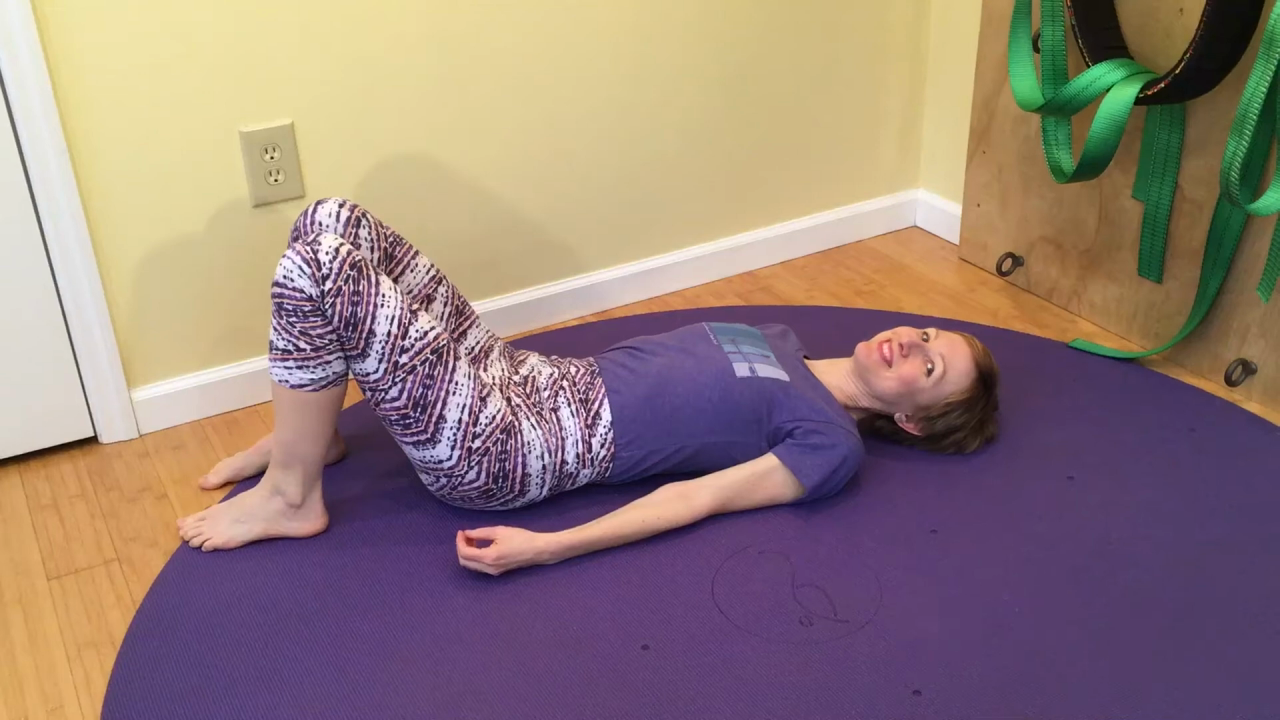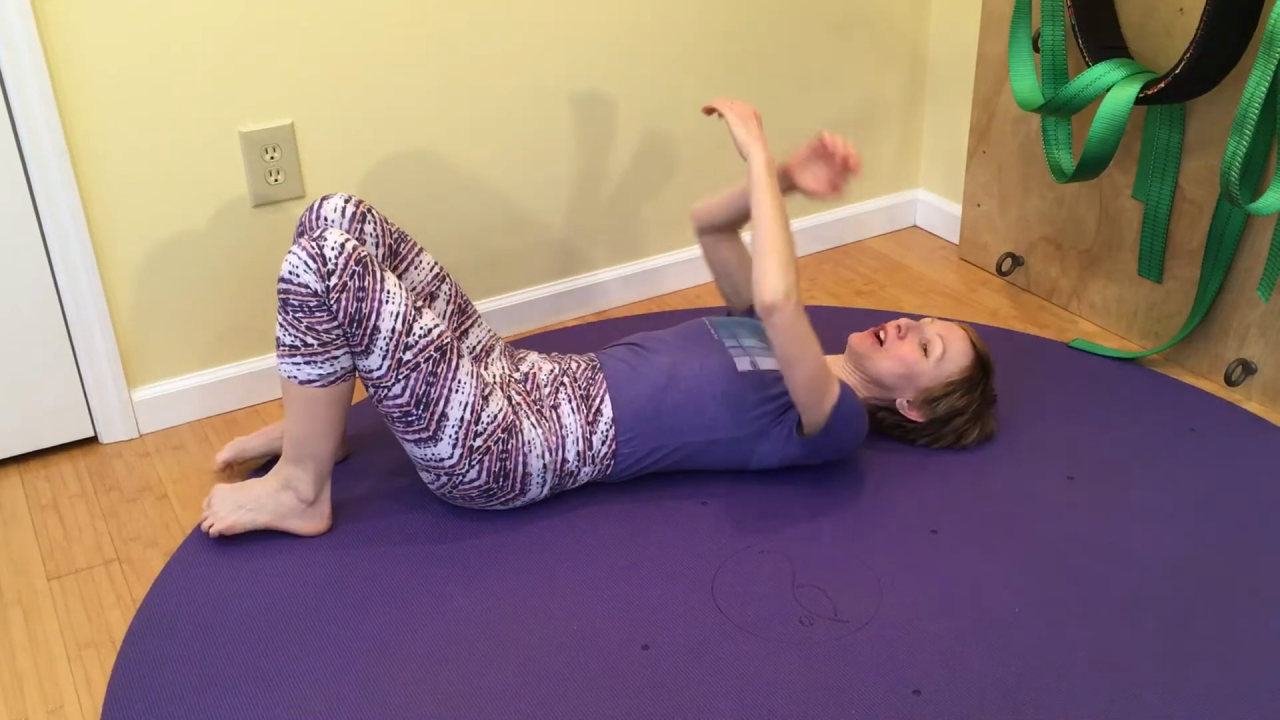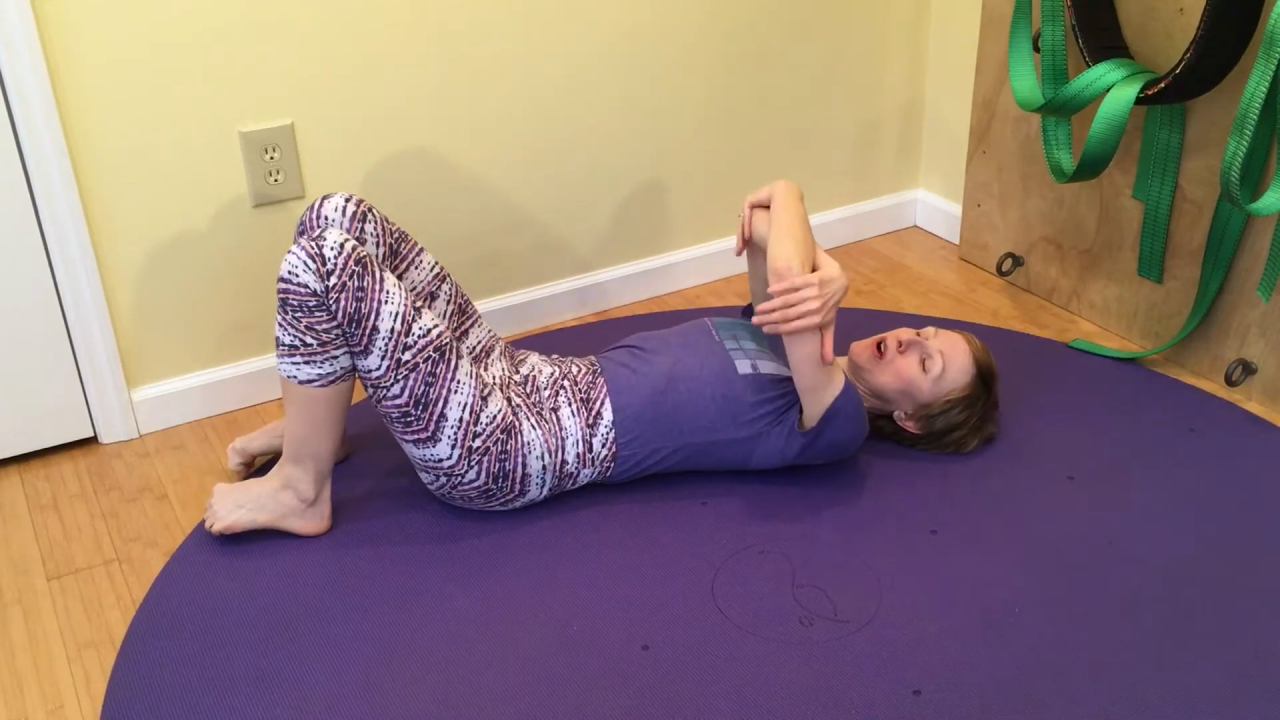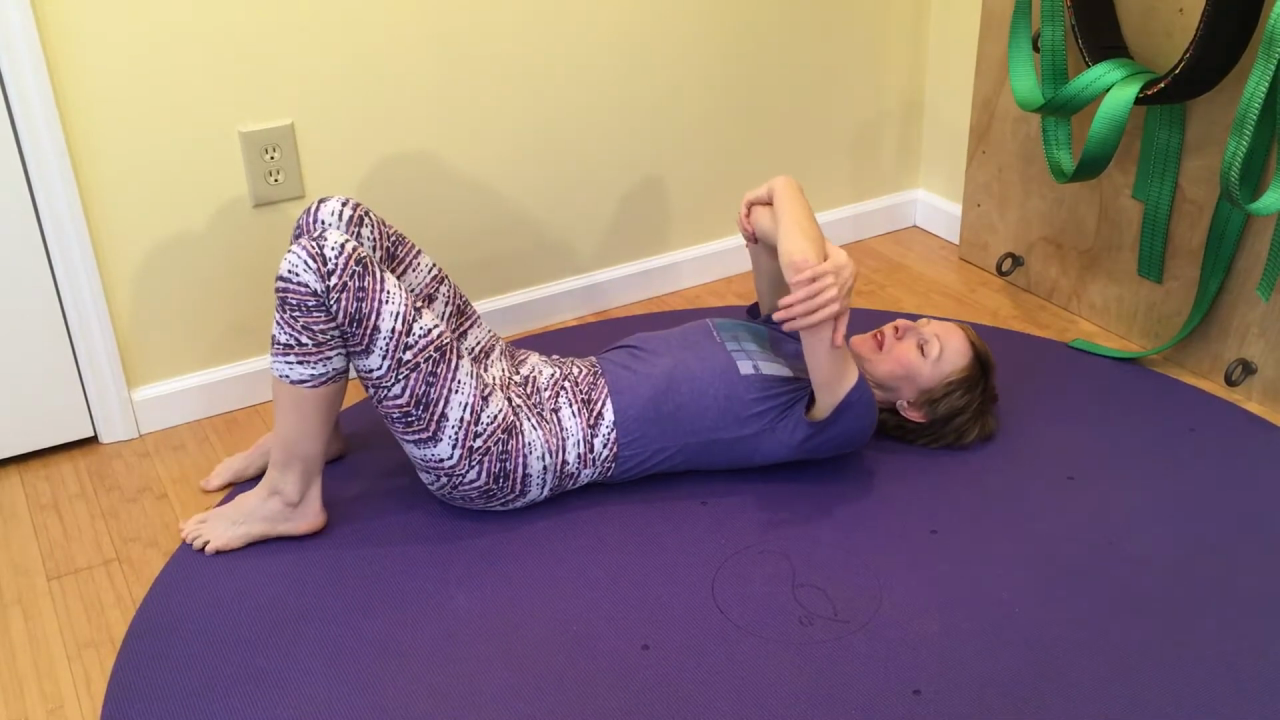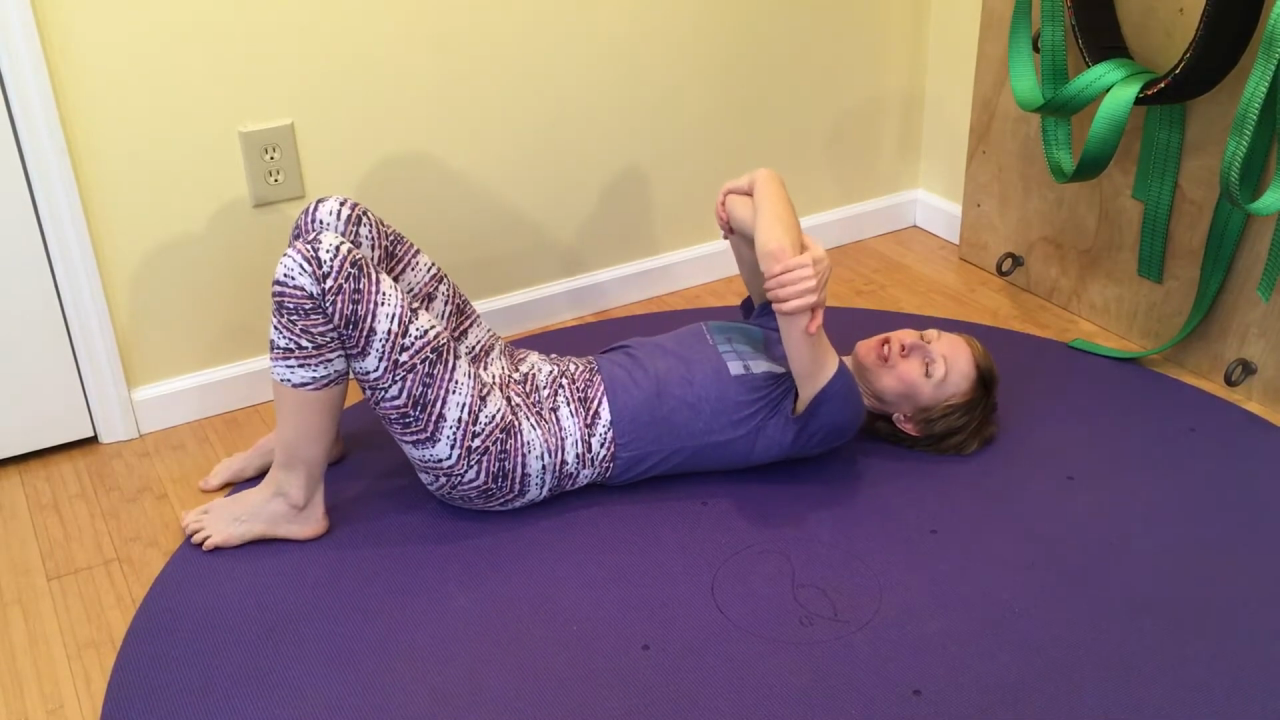
dt=1s
person 1, frame 1
left shoulder: (831, 447)
right shoulder: (783, 342)
left elbow: (696, 498)
left wrist: (540, 547)
left hip: (501, 450)
right hip: (533, 381)
left knee: (316, 266)
right knee: (332, 222)
left ankle: (290, 498)
right ankle: (306, 433)
person 1, frame 2
left shoulder: (835, 422)
right shoulder: (789, 341)
left elbow: (776, 295)
right elbow: (708, 223)
left wrist: (757, 149)
right wrist: (790, 178)
left hip: (506, 448)
right hip: (535, 384)
left knee: (325, 259)
right knee: (340, 218)
left ankle: (300, 491)
right ankle: (311, 422)
person 1, frame 3
left shoulder: (837, 423)
right shoulder: (797, 345)
left elbow: (790, 273)
right elbow: (767, 245)
left wrist: (791, 214)
right wrist: (825, 278)
left hip: (507, 448)
right hip: (530, 382)
left knee: (323, 262)
right knee: (340, 218)
left ankle: (299, 491)
right ankle: (314, 424)
person 1, frame 4
left shoulder: (847, 420)
right shoulder: (797, 341)
right elbow: (778, 248)
right wrist: (821, 262)
left hip: (506, 449)
right hip: (528, 380)
left knee: (321, 263)
right knee: (336, 219)
left ankle: (290, 496)
right ankle: (308, 433)
person 1, frame 5
left shoulder: (833, 415)
right shoulder: (790, 338)
left elbow: (790, 279)
right elbow: (760, 234)
right wrist: (799, 260)
left hip: (505, 449)
right hip: (528, 380)
left knee: (317, 269)
right knee: (332, 219)
left ankle: (293, 499)
right ankle: (307, 433)
